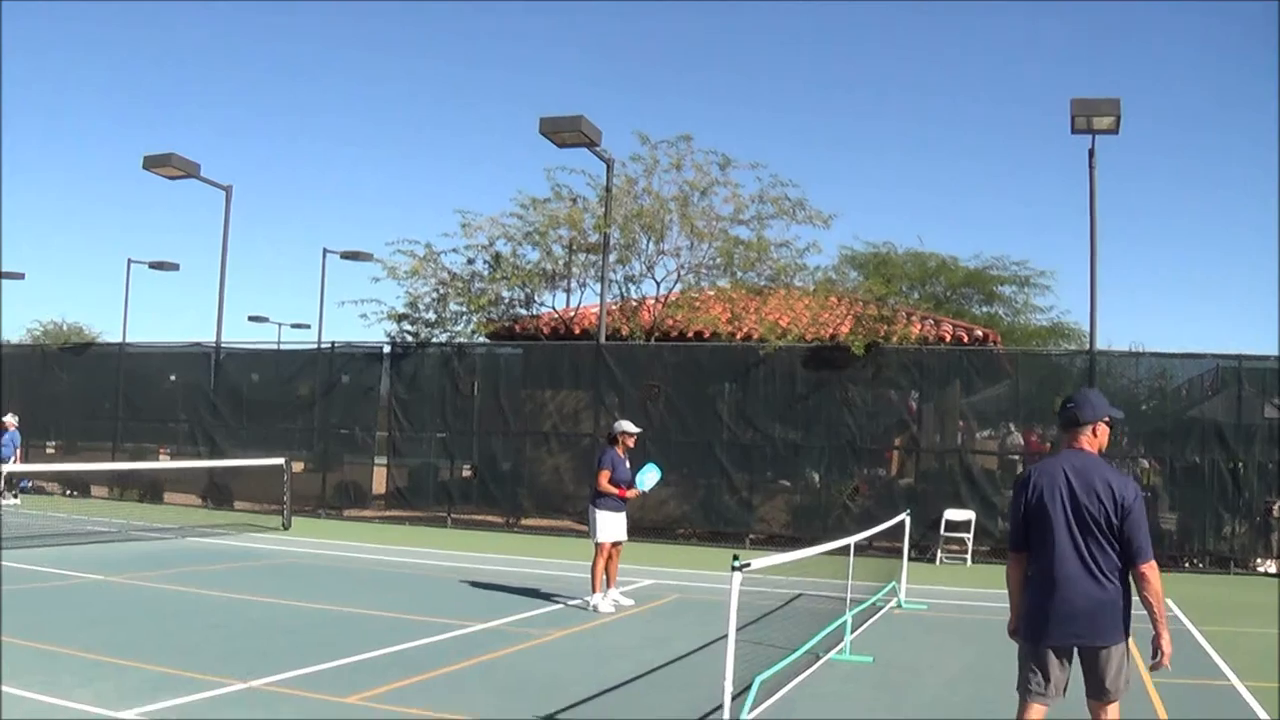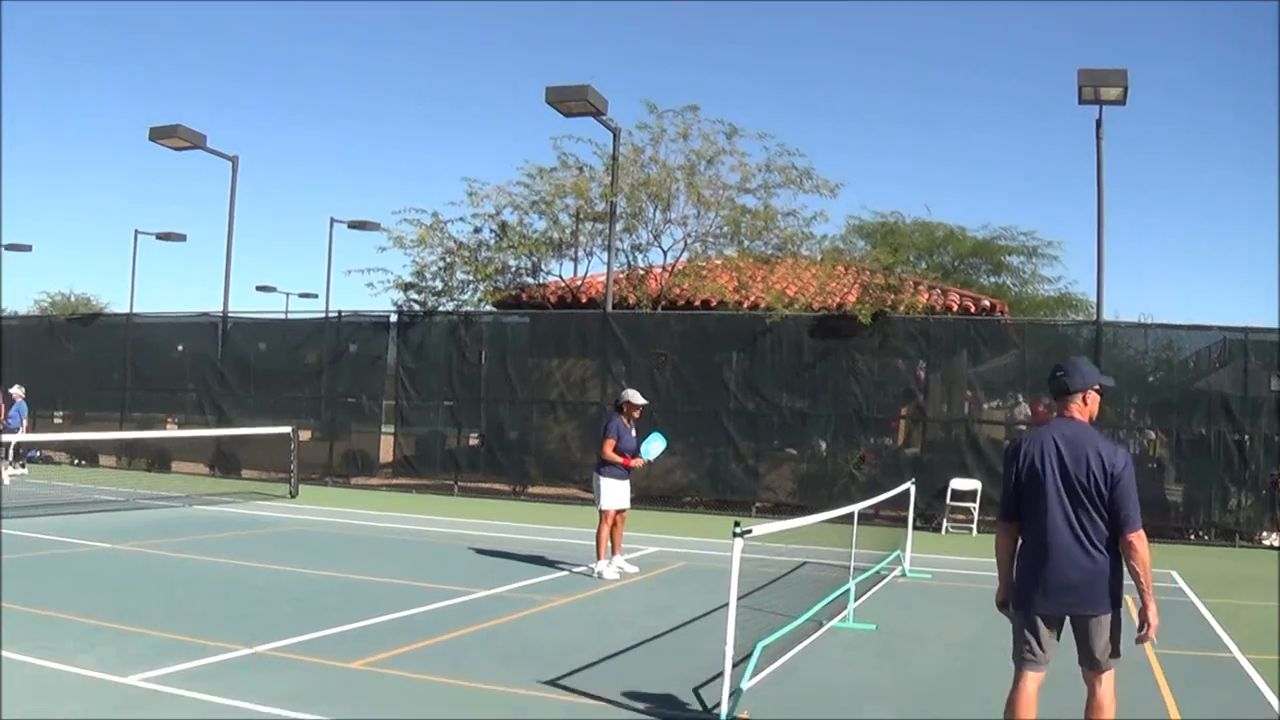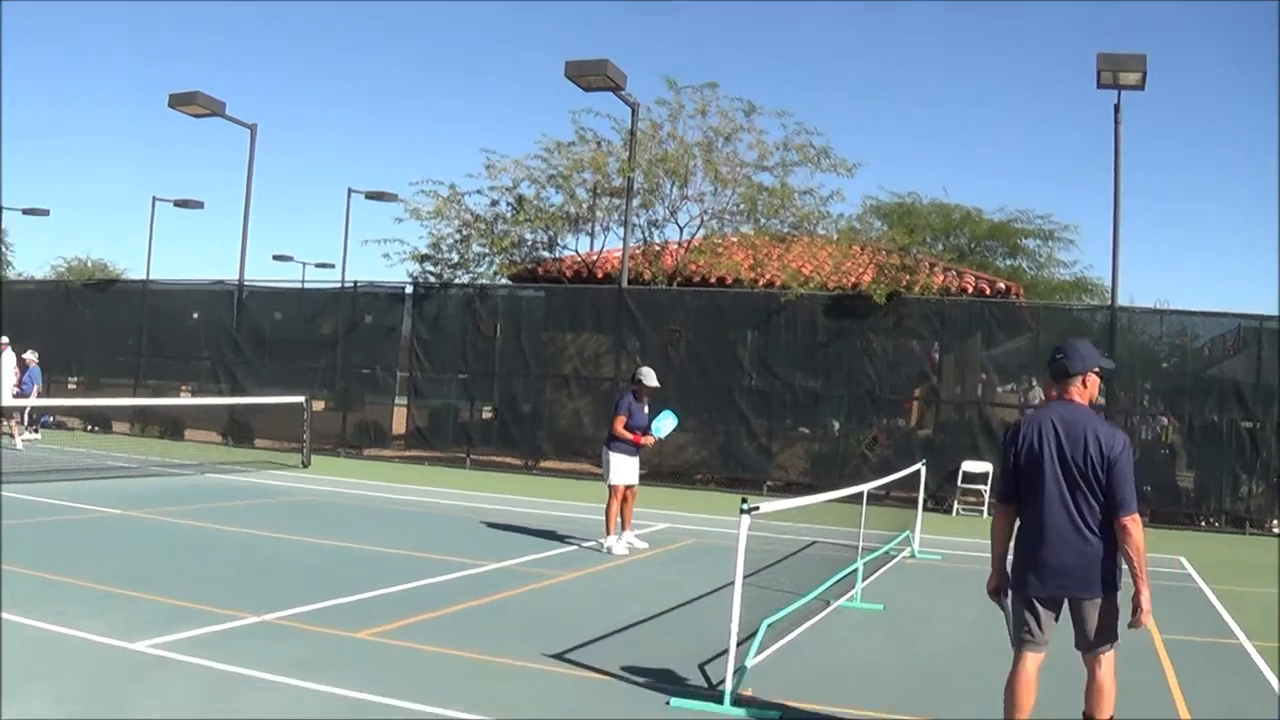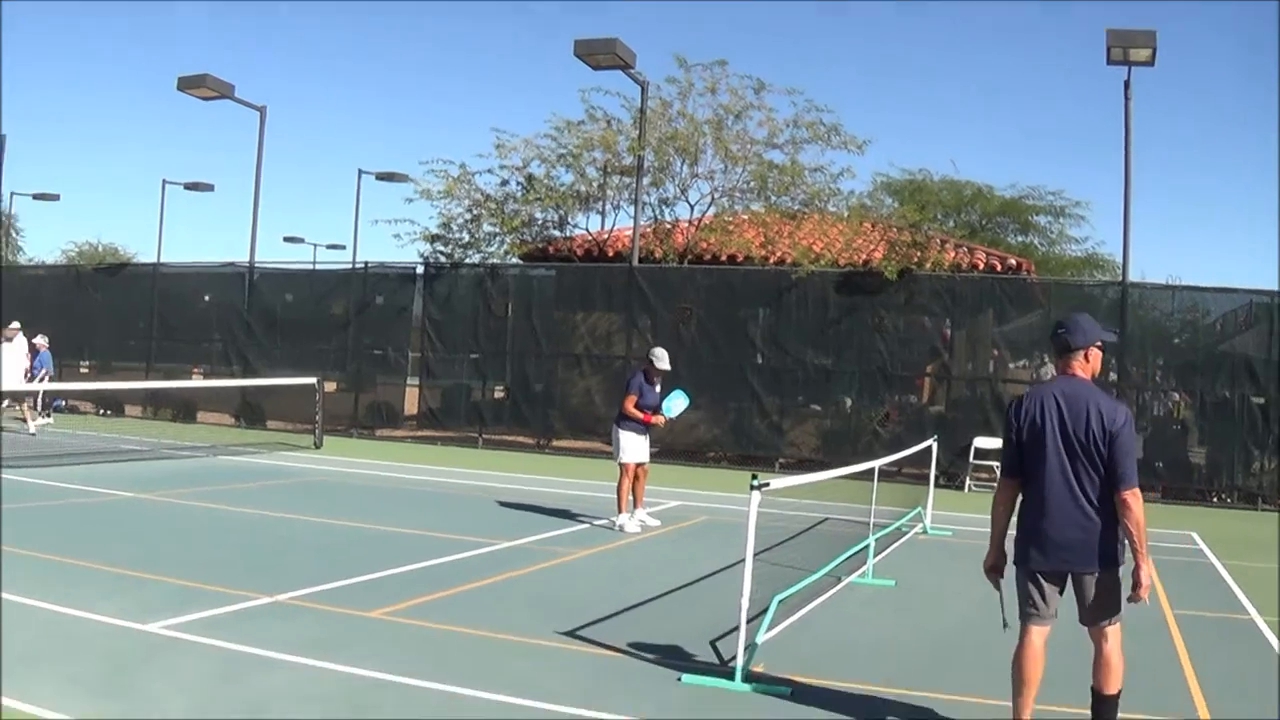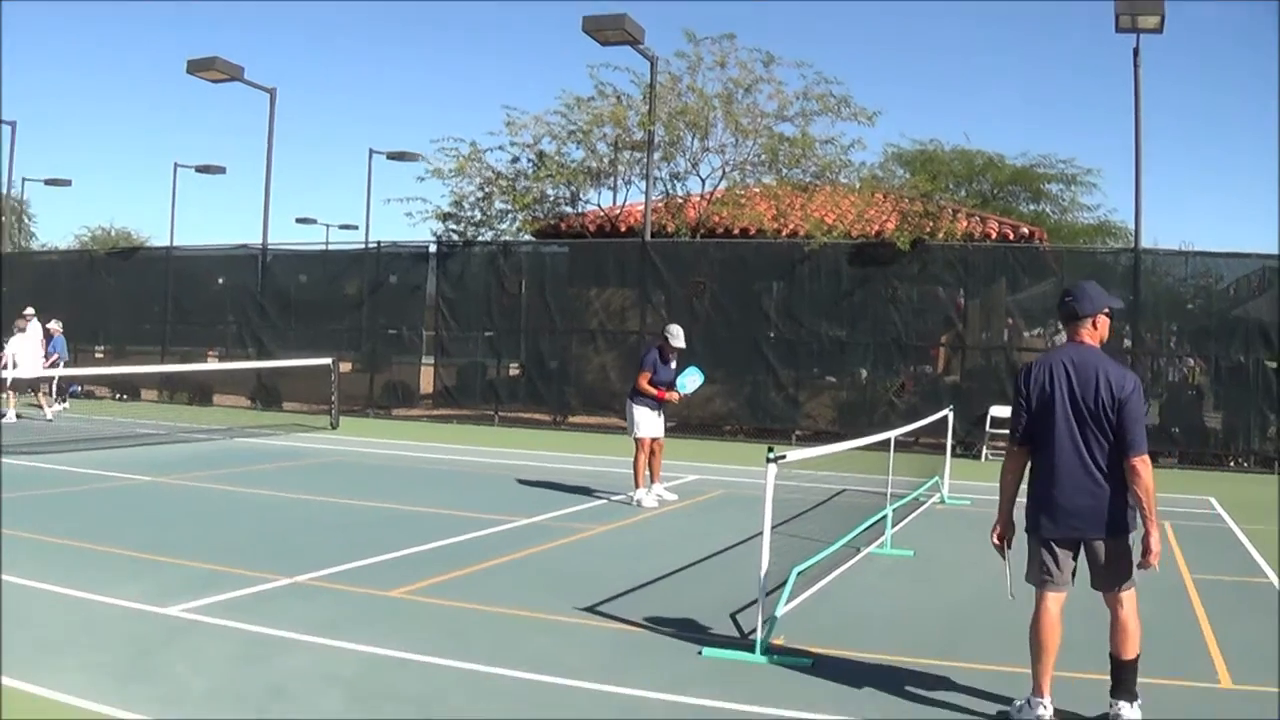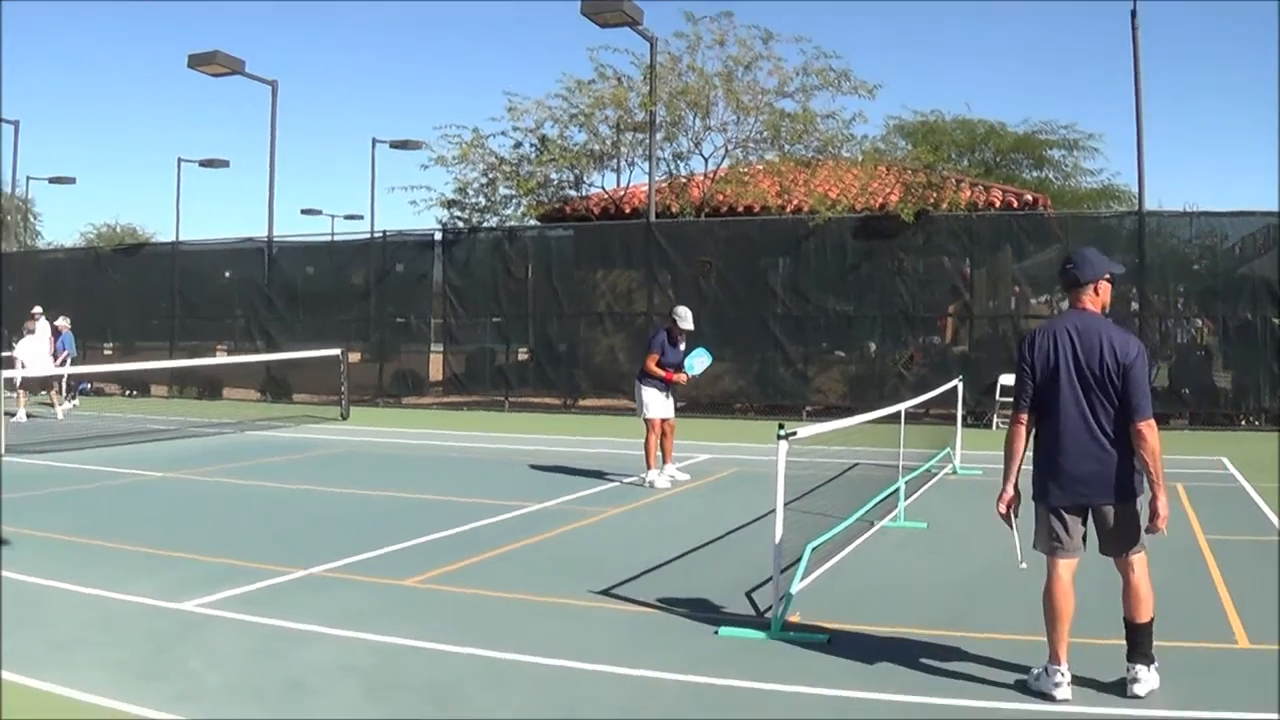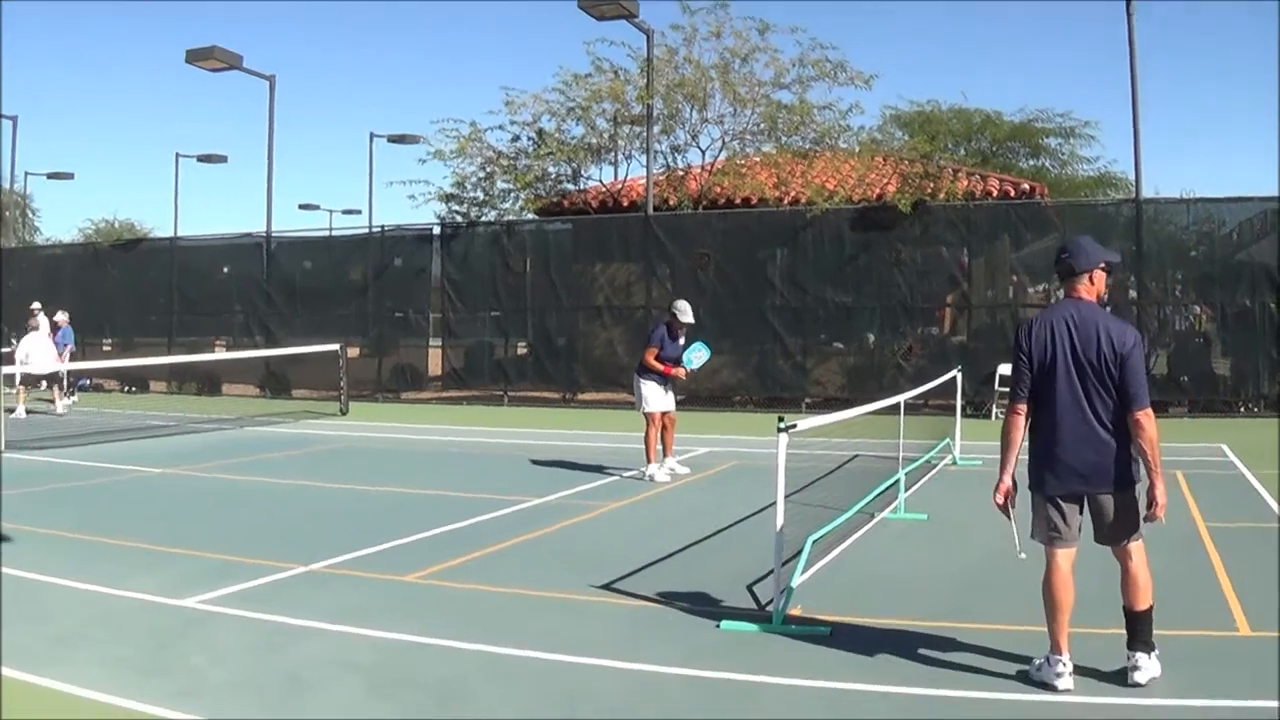
dt=0.1s
person 1, frame 1
left shoulder: (1032, 478)
right shoulder: (1122, 486)
left elbow: (1017, 557)
right elbow: (1142, 567)
left wrist: (1016, 611)
right wrist: (1160, 626)
left hip: (1045, 618)
right hip: (1105, 620)
person 1, frame 2
left shoulder: (1023, 448)
right shoulder: (1113, 455)
left elbow: (1008, 527)
right elbow: (1131, 537)
left wrist: (1005, 582)
right wrist: (1148, 600)
left hip: (1039, 585)
right hip: (1096, 589)
left knee: (1028, 676)
right knee: (1100, 679)
person 1, frame 3
left shoulder: (1022, 430)
right shoulder: (1111, 438)
left elbow: (1005, 509)
right elbow: (1126, 520)
left wrist: (998, 567)
right wrist: (1141, 582)
left hip: (1035, 569)
right hip: (1092, 572)
left knee: (1027, 658)
right knee: (1100, 662)
person 1, frame 4
left shoulder: (1025, 405)
right shoulder: (1113, 413)
left elbow: (1008, 485)
right elbow: (1127, 495)
left wrist: (996, 545)
right wrist: (1142, 559)
left hip: (1039, 542)
right hip: (1096, 546)
left knee: (1033, 634)
right knee: (1106, 636)
person 1, frame 5
left shoulder: (1033, 373)
right shoulder: (1122, 379)
left elbow: (1017, 454)
right elbow: (1136, 462)
left wrist: (1004, 514)
right wrist: (1151, 525)
left hip: (1050, 512)
right hip: (1106, 514)
left knee: (1048, 601)
right knee: (1122, 602)
person 1, frame 6
left shoulder: (1036, 341)
right shoulder: (1126, 345)
left elbow: (1022, 421)
right elbow: (1142, 427)
left wrist: (1009, 482)
right wrist: (1159, 490)
left hip: (1057, 478)
right hip: (1113, 478)
left knee: (1060, 569)
right knee: (1133, 567)
left ankle: (1056, 672)
right ankle: (1141, 667)
person 1, frame 7
left shoulder: (1032, 330)
right shoulder: (1122, 334)
left elbow: (1019, 410)
right elbow: (1140, 416)
left wrist: (1006, 473)
right wrist: (1156, 477)
left hip: (1053, 469)
right hip: (1110, 468)
left knee: (1059, 559)
right knee: (1132, 555)
left ankle: (1059, 662)
right ankle: (1142, 655)
person 2, frame 1
left shoulder: (624, 455)
right shoulder: (608, 454)
right elbow: (601, 484)
left wrist: (632, 490)
right wrist: (624, 493)
left hip: (618, 510)
right hip: (603, 510)
left knee: (615, 551)
right knee: (603, 552)
left ankle: (611, 592)
right ankle: (595, 598)
person 2, frame 2
left shoulder: (630, 424)
right shoulder: (614, 423)
right elbow: (606, 453)
left wrist: (637, 459)
right wrist: (629, 462)
left hip: (622, 478)
right hip: (607, 477)
left knee: (620, 518)
right knee: (607, 519)
left ankle: (616, 560)
right ankle: (600, 565)
person 2, frame 3
left shoulder: (644, 400)
right shoulder: (627, 400)
right elbow: (616, 429)
left wrist: (648, 436)
right wrist: (639, 440)
left hip: (632, 454)
right hip: (617, 452)
left knee: (630, 494)
right knee: (617, 494)
left ankle: (626, 535)
right ankle: (610, 540)
person 2, frame 4
left shoulder: (656, 380)
right shoulder: (638, 379)
right elbow: (627, 408)
left wrist: (659, 415)
right wrist: (649, 419)
left hip: (641, 432)
right hip: (627, 430)
left knee: (642, 472)
right knee: (628, 472)
left ankle: (638, 513)
right ankle: (622, 518)
person 2, frame 5
left shoulder: (672, 356)
right shoulder: (652, 355)
right elbow: (640, 383)
left wrist: (673, 392)
right wrist: (664, 395)
left hip: (656, 407)
right hip: (640, 405)
left knee: (658, 446)
right knee: (644, 447)
left ankle: (655, 487)
right ankle: (639, 493)
person 2, frame 6
left shoulder: (681, 337)
right shoulder: (660, 337)
right elbow: (648, 365)
left wrist: (682, 373)
right wrist: (672, 377)
left hip: (664, 388)
right hip: (649, 386)
left knee: (669, 427)
right knee: (654, 428)
left ankle: (668, 468)
right ankle: (651, 475)
person 2, frame 7
left shoulder: (681, 331)
right shoulder: (660, 331)
right elbow: (647, 359)
left wrist: (681, 368)
right wrist: (671, 371)
left hip: (664, 382)
right hip: (648, 380)
left knee: (670, 420)
right knee: (654, 422)
left ankle: (668, 462)
right ankle: (651, 468)
